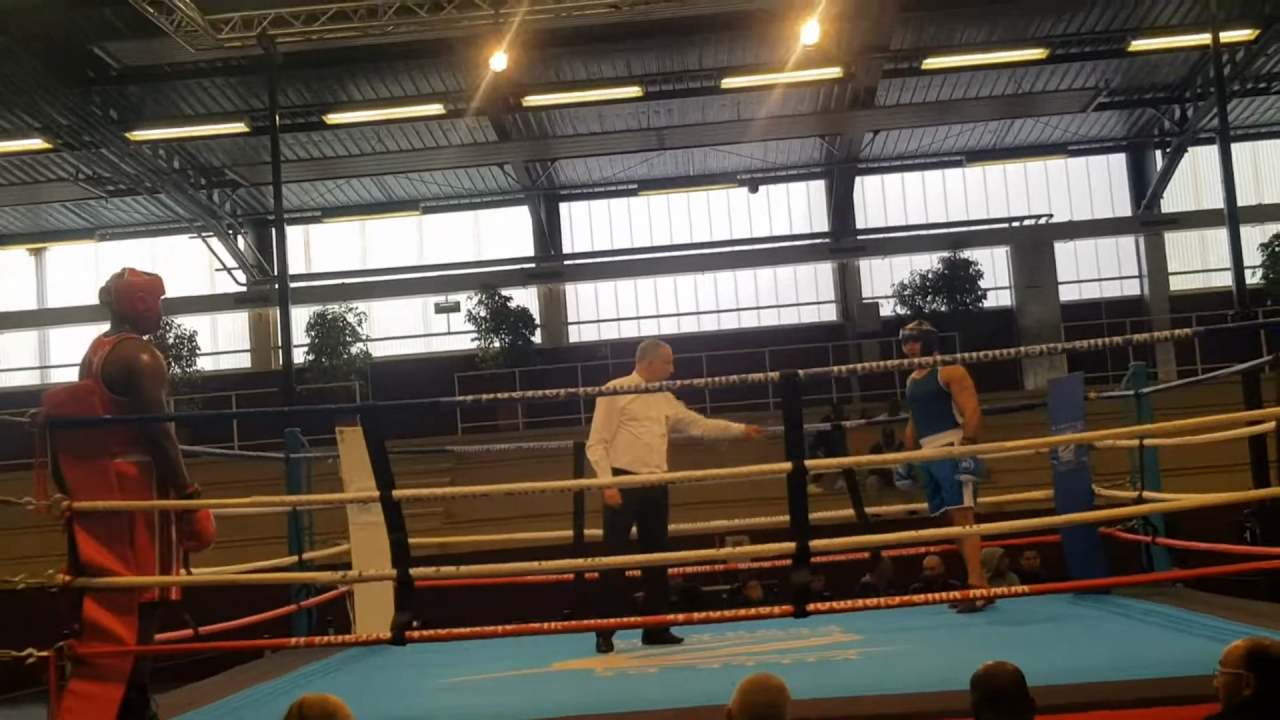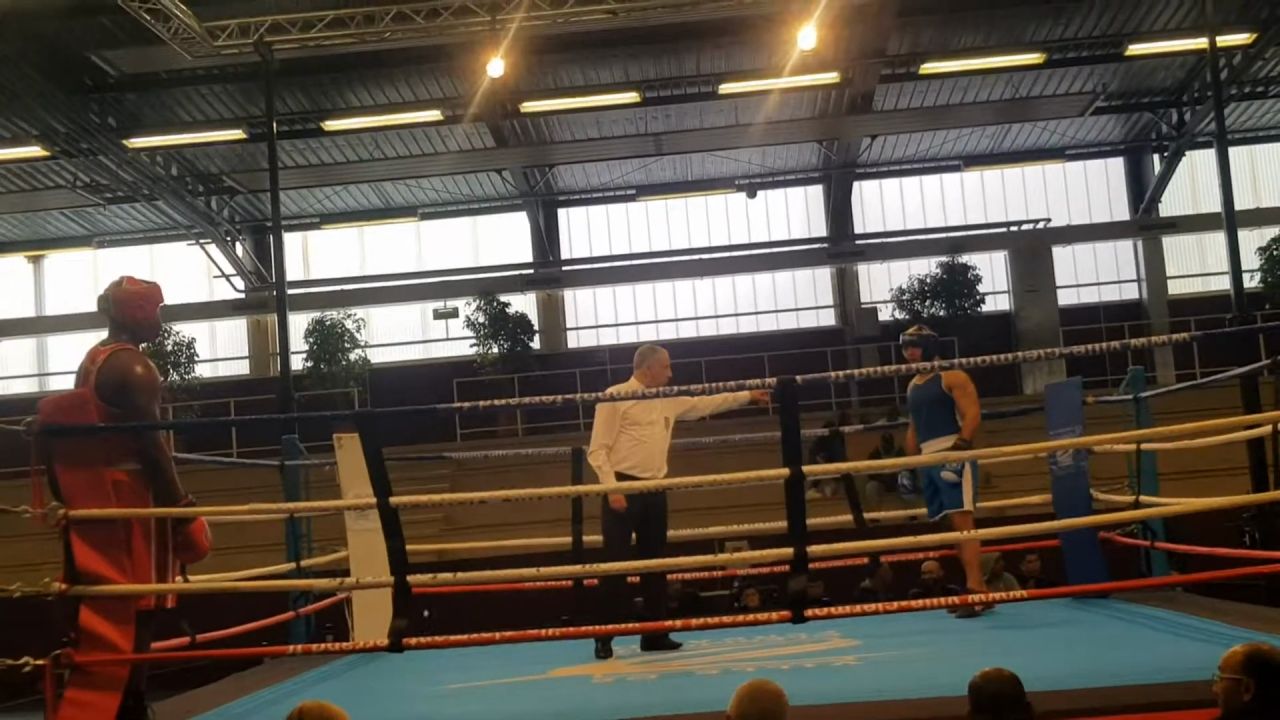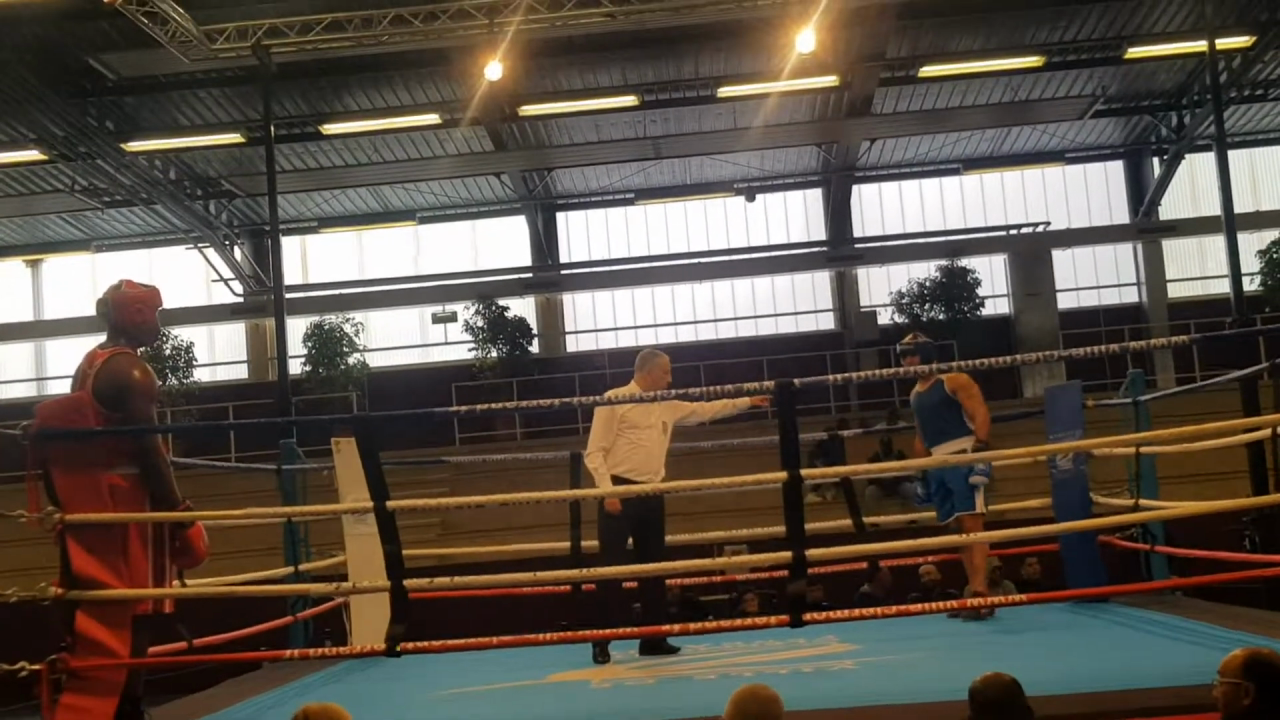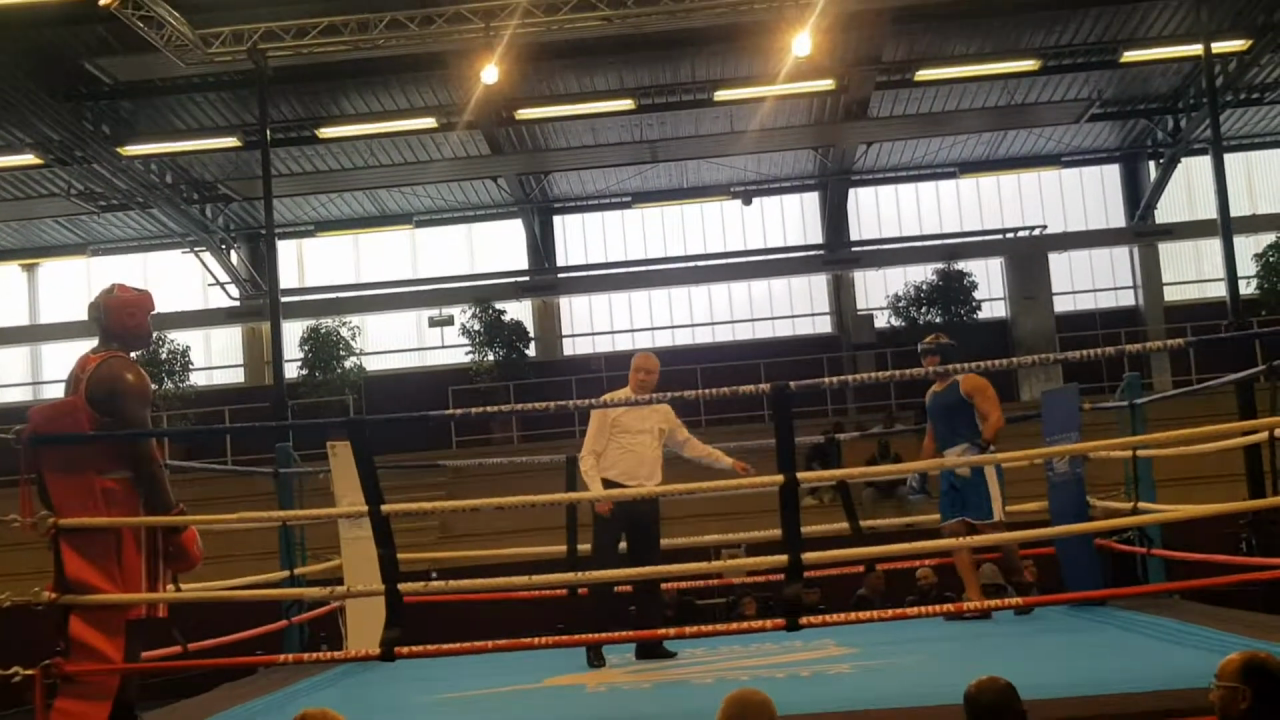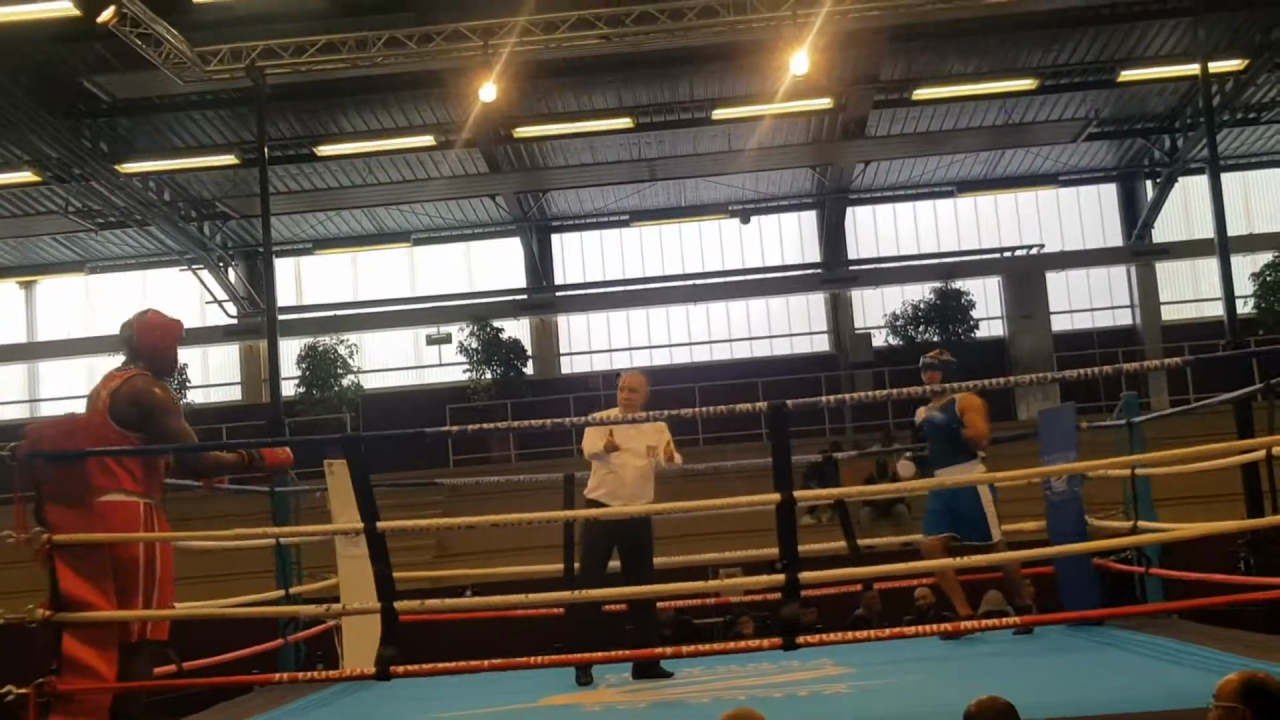
dt=0.4s
person 1, frame 1
left shoulder: (93, 353)
right shoulder: (139, 355)
left elbow: (102, 428)
right elbow: (158, 433)
right wrist: (190, 497)
left hip: (101, 493)
right hip: (136, 493)
left knee: (112, 606)
right knee: (134, 605)
person 1, frame 2
left shoulder: (90, 362)
right shoulder: (133, 366)
right elbow: (150, 446)
right wrist: (185, 512)
left hip: (96, 502)
right hip: (130, 501)
left knee: (108, 615)
right knee: (130, 617)
person 1, frame 3
left shoulder: (88, 366)
right shoulder: (130, 370)
right elbow: (149, 451)
right wrist: (182, 518)
left hip: (95, 506)
right hip: (129, 504)
left knee: (105, 621)
right knee: (129, 621)
person 1, frame 4
left shoulder: (81, 369)
right shoulder: (124, 373)
right elbow: (143, 456)
right wrist: (176, 523)
left hip: (88, 507)
right hip: (122, 506)
left knee: (101, 625)
right knee: (124, 624)
person 1, frame 5
left shoulder: (104, 387)
right shoulder: (149, 390)
right elbow: (193, 461)
left wrist: (166, 463)
right wrist: (255, 459)
left hip: (99, 517)
right hip: (132, 518)
left knee: (112, 639)
right knee: (141, 638)
person 2, frame 1
left shoulder: (665, 399)
right shoulder: (615, 391)
left elbow: (698, 424)
right elbow: (596, 443)
left wrist: (739, 429)
right wrist: (607, 483)
left hip: (655, 485)
right hip: (623, 483)
left knee: (656, 556)
right knee: (614, 557)
left ankle: (655, 628)
right ankle: (605, 633)
person 2, frame 2
left shoulder: (667, 401)
right shoulder: (615, 397)
left elbow: (705, 404)
right elbow: (597, 449)
left wrist: (747, 396)
right wrist: (612, 488)
left hip: (654, 490)
right hip: (624, 488)
left knee: (655, 562)
right knee: (615, 562)
left ankle: (654, 634)
right ankle: (604, 638)
person 2, frame 3
left shoulder: (667, 406)
right shoulder: (613, 400)
left elbow: (704, 410)
right elbow: (594, 452)
left wrist: (746, 402)
right wrist: (607, 491)
left hip: (651, 494)
right hip: (620, 491)
left knee: (653, 565)
right knee: (611, 566)
left ankle: (653, 638)
right ankle: (601, 642)
person 2, frame 4
left shoulder: (663, 411)
right shoulder: (609, 404)
left elbow: (690, 445)
right elbow: (588, 454)
left wrist: (728, 462)
right wrist: (597, 493)
left hip: (646, 499)
left knee: (648, 570)
right knee: (604, 570)
left ankle: (649, 642)
right ankle: (595, 645)
person 2, frame 5
left shoulder: (657, 428)
right shoulder: (600, 421)
left elbow: (668, 459)
right elbow: (590, 449)
left wrist: (671, 457)
right wrist: (606, 447)
left hip: (637, 518)
right hip: (600, 512)
left knee: (642, 589)
right knee: (589, 587)
left ankle: (646, 662)
right ankle: (583, 663)
person 3, frame 1
left shoulder: (950, 371)
right shoulder: (912, 380)
left elbow: (972, 411)
left wrist: (967, 449)
left hip: (951, 449)
left knee: (962, 515)
right knee: (952, 518)
left ankle: (977, 586)
right ankle: (979, 585)
person 3, frame 2
left shoulder: (952, 376)
right shoulder: (913, 386)
left elbow: (972, 415)
left wrist: (957, 452)
left hip: (953, 456)
right hip: (928, 461)
left knee: (962, 520)
right knee: (951, 524)
left ankle: (975, 590)
right ankle: (980, 590)
person 3, frame 3
left shoulder: (955, 380)
right shoulder: (916, 393)
left elbow: (981, 415)
left wrist: (980, 454)
right wrist: (921, 475)
left hip: (964, 458)
right hip: (938, 465)
left knee: (971, 524)
right knee: (958, 529)
left ankle: (980, 594)
right ankle: (980, 596)
person 3, frame 4
left shoulder: (971, 383)
right shoulder: (931, 394)
left elbow: (996, 419)
right elbow: (931, 437)
left wrist: (977, 449)
left hip: (978, 463)
right hip: (952, 468)
left knee: (990, 528)
right knee: (953, 532)
left ankle: (1023, 586)
right ankle: (975, 600)
person 3, frame 5
left shoulder: (967, 401)
right shoulder: (929, 409)
left elbow: (981, 439)
left wrist: (948, 426)
left hip: (970, 482)
right hip: (941, 487)
left knee: (994, 546)
right knee: (931, 549)
left ankle: (1023, 608)
right ankle: (964, 613)
